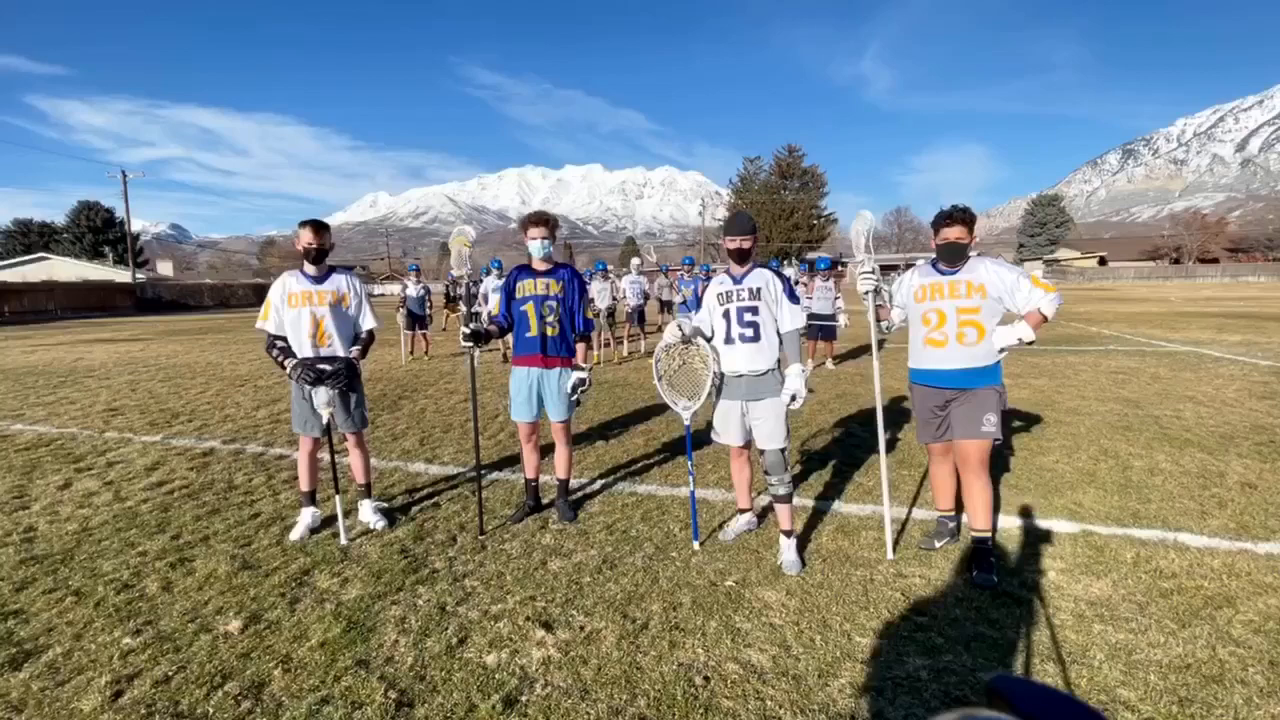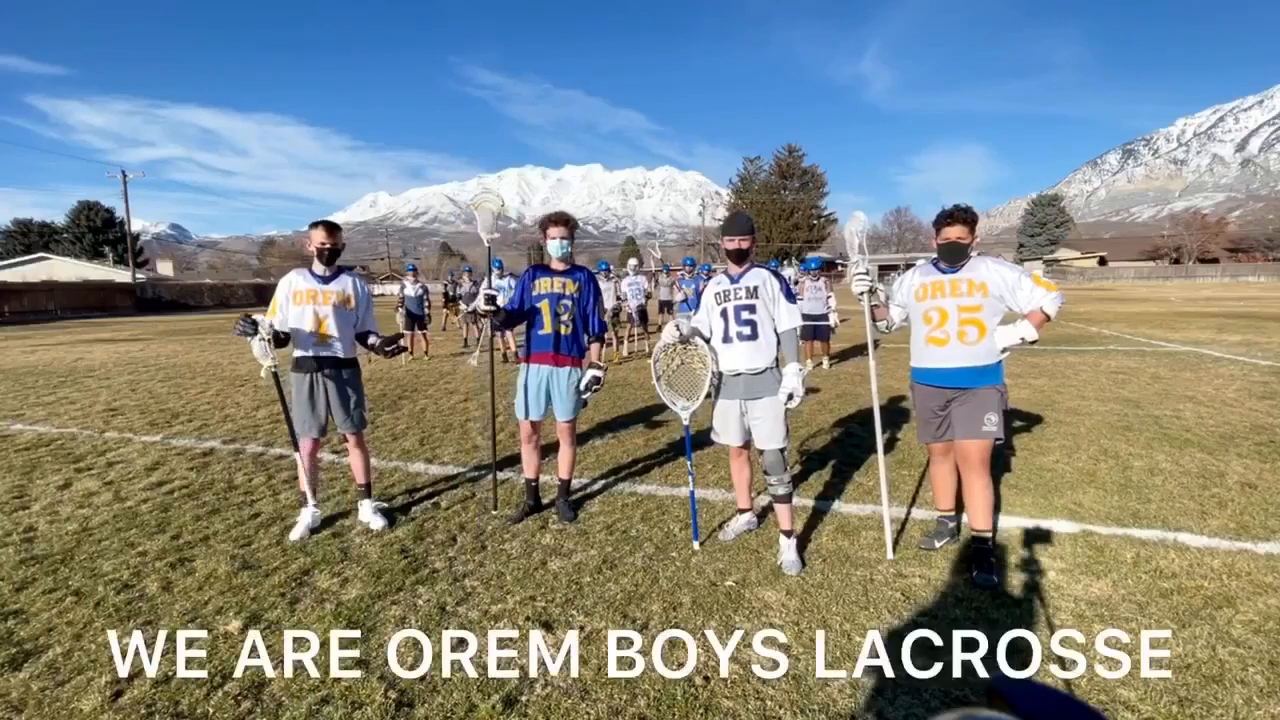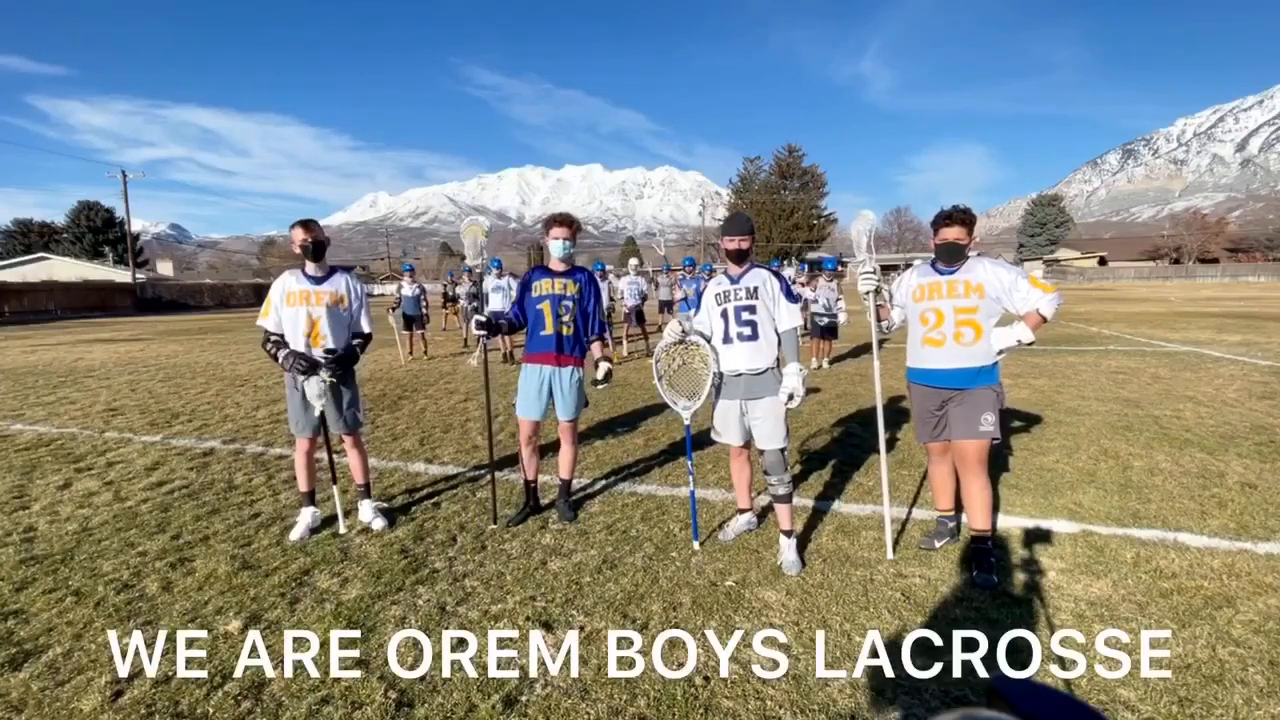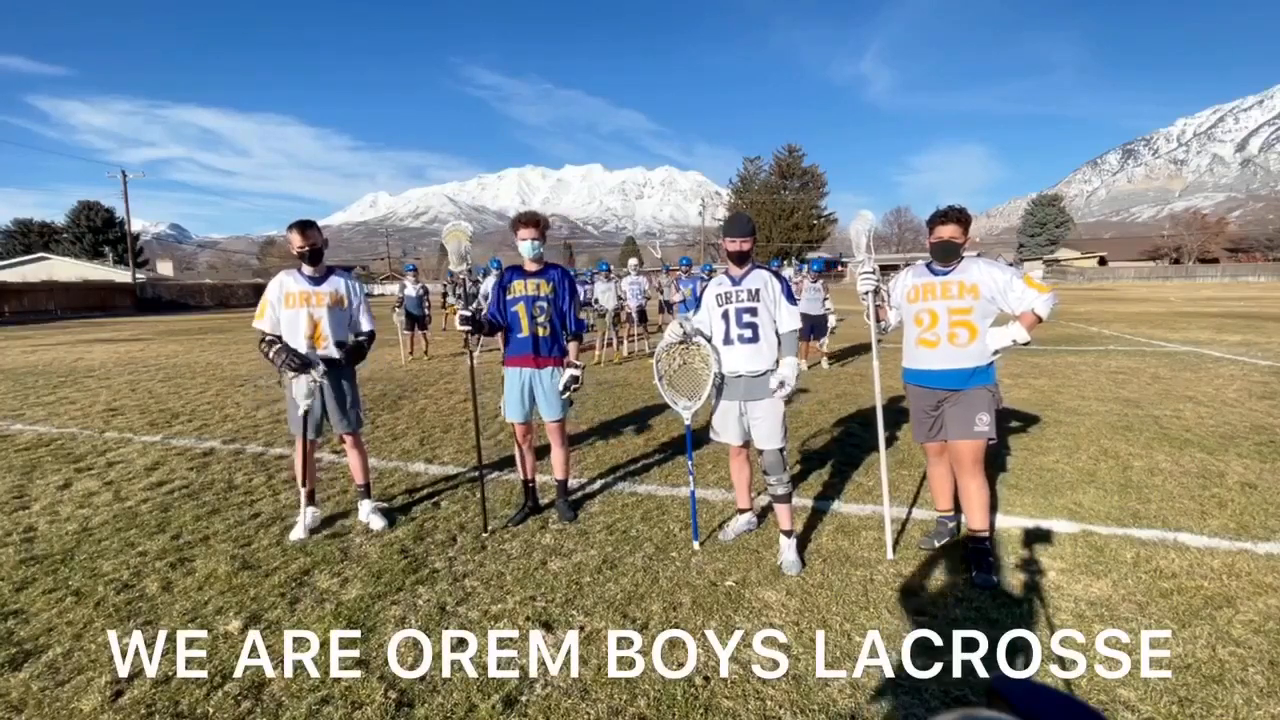
dt=1s
person 1, frame 1
left shoulder: (994, 273)
right shoulder: (912, 279)
left elbow: (1046, 297)
right elbow: (888, 319)
left wrist: (1015, 334)
right wrist: (874, 295)
left hip: (977, 383)
right hip: (927, 383)
left knee: (973, 463)
right knee: (938, 453)
left ankle: (982, 547)
right ankle: (946, 523)
person 1, frame 2
left shoulder: (996, 273)
right shoulder: (914, 278)
left elbow: (1049, 296)
right elbow: (888, 319)
left wrist: (1018, 333)
right wrist: (871, 296)
left hip: (979, 383)
right hip: (929, 383)
left knee: (975, 462)
right knee: (940, 453)
left ankle: (983, 547)
right ankle: (947, 523)
person 1, frame 3
left shoulder: (993, 273)
right shoulder: (912, 278)
left elbow: (1046, 297)
right elbow: (888, 319)
left wrist: (1016, 335)
right wrist: (874, 295)
left hip: (976, 383)
right hip: (925, 383)
left knee: (972, 462)
right knee: (937, 453)
left ankle: (981, 547)
right ankle: (946, 523)
person 1, frame 4
left shoulder: (988, 274)
right shoulder: (908, 279)
left elbow: (1041, 297)
right elbow: (885, 319)
left wrist: (1012, 334)
right wrist: (872, 296)
left hip: (972, 383)
right hip: (922, 383)
left knee: (969, 462)
right knee: (936, 454)
left ankle: (980, 545)
right ankle: (947, 523)
person 2, frame 1
left shoulder: (772, 280)
right shoulder: (714, 287)
left elbow: (790, 329)
right elbow: (705, 327)
left wrist: (795, 372)
right wrist: (684, 329)
left hip: (766, 382)
right hip: (729, 383)
left knee: (774, 459)
right knee: (736, 450)
left ankle: (787, 539)
right ankle: (745, 514)
person 2, frame 2
left shoulder: (770, 280)
right shoulder: (712, 288)
left elbow: (787, 328)
right elbow: (704, 329)
left wrist: (793, 370)
right wrist: (682, 329)
left hip: (765, 381)
right hip: (727, 383)
left knee: (774, 458)
right knee: (737, 450)
left ankle: (787, 539)
right ankle: (745, 514)
person 2, frame 3
left shoulder: (770, 279)
right shoulder: (712, 288)
left elbow: (787, 328)
right elbow: (704, 331)
left wrist: (793, 370)
right wrist: (683, 328)
left hip: (765, 381)
right hip: (727, 383)
left knee: (774, 458)
right knee: (736, 450)
left ankle: (787, 539)
right ankle: (745, 514)
person 2, frame 4
left shoulder: (771, 280)
right shoulder: (713, 287)
left elbow: (792, 326)
right elbow: (704, 328)
left wrist: (789, 362)
right wrist: (683, 327)
left hip: (764, 382)
right hip: (727, 383)
left knee: (773, 458)
right knee: (737, 450)
left ankle: (788, 539)
right ankle: (746, 514)
person 3, frame 1
left shoulder: (349, 282)
right shoulder: (284, 285)
left elbow: (367, 332)
right elbow: (274, 340)
left wrist: (350, 362)
right wrist: (293, 367)
left hip: (343, 371)
right hip: (306, 374)
left knee: (355, 438)
right knee: (308, 443)
left ankle: (366, 504)
right ankle: (308, 511)
person 3, frame 2
left shoulder: (355, 284)
right shoulder: (291, 282)
left elbow: (364, 332)
right elbow: (281, 335)
left wrist: (381, 345)
right wrist: (258, 330)
left hip: (344, 369)
right hip: (306, 370)
left knee: (355, 437)
right knee: (308, 443)
left ankle: (366, 504)
right ankle: (309, 511)
person 3, frame 3
left shoulder: (348, 283)
right shoulder: (284, 284)
left elbow: (363, 332)
right elbow: (270, 336)
left wrist: (351, 353)
right wrist: (284, 356)
left hip: (339, 372)
right hip: (300, 374)
left knee: (351, 438)
right knee: (304, 443)
left ankle: (366, 504)
right ankle: (308, 511)
person 3, frame 4
left shoulder: (347, 283)
right shoulder: (281, 284)
left elbow: (367, 331)
right elbow: (267, 337)
left wrist: (357, 347)
right wrist: (279, 353)
left hip: (339, 372)
right hip: (300, 374)
left knee: (352, 438)
right knee: (304, 443)
left ankle: (366, 504)
right ankle: (309, 511)
person 4, frame 1
left shoulder: (569, 276)
right shoulder: (516, 277)
left elbow: (582, 327)
right elbow: (504, 321)
left wrist: (582, 367)
right wrist: (483, 333)
left hip: (560, 366)
right hip: (524, 366)
left knee: (561, 432)
right knee: (527, 435)
left ankle: (562, 497)
right ankle: (532, 498)
person 4, frame 2
left shoulder: (584, 278)
right shoulder: (532, 275)
left elbow: (595, 327)
right elbow: (514, 314)
left wrist: (595, 366)
right wrist: (495, 311)
left hip: (570, 365)
right hip: (534, 363)
left knee: (566, 432)
right knee: (528, 432)
left ankle: (563, 497)
right ankle: (532, 498)
person 4, frame 3
left shoulder: (584, 278)
right shoulder: (532, 276)
left elbow: (595, 326)
right elbow: (517, 319)
left wrist: (602, 360)
right wrist: (493, 326)
left hip: (570, 365)
right hip: (534, 363)
left knee: (568, 432)
right knee: (527, 435)
left ankle: (564, 497)
right ankle: (531, 499)
person 4, frame 4
left shoulder: (559, 276)
right shoulder: (507, 277)
left elbow: (573, 325)
right elbow: (496, 321)
left wrist: (574, 364)
right wrist: (476, 324)
left hip: (551, 365)
right hip: (516, 366)
left knee: (556, 432)
right knee: (522, 435)
left ankle: (562, 497)
right ankle: (530, 499)
